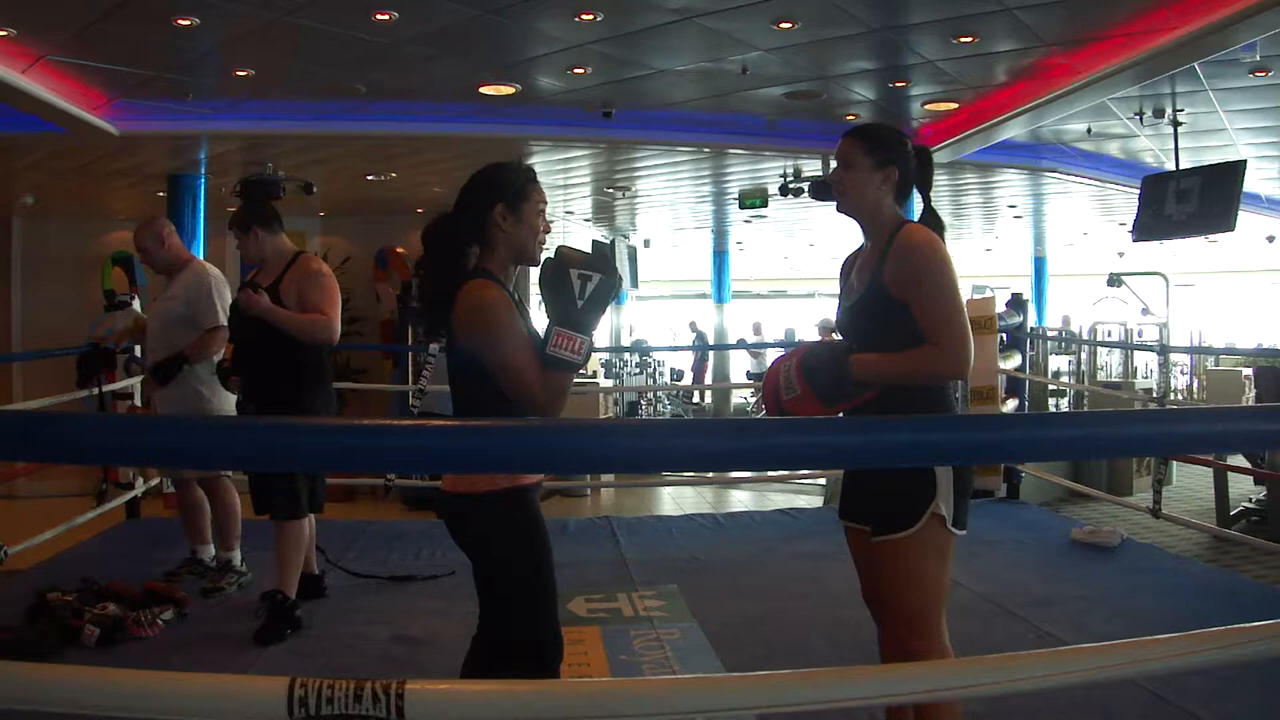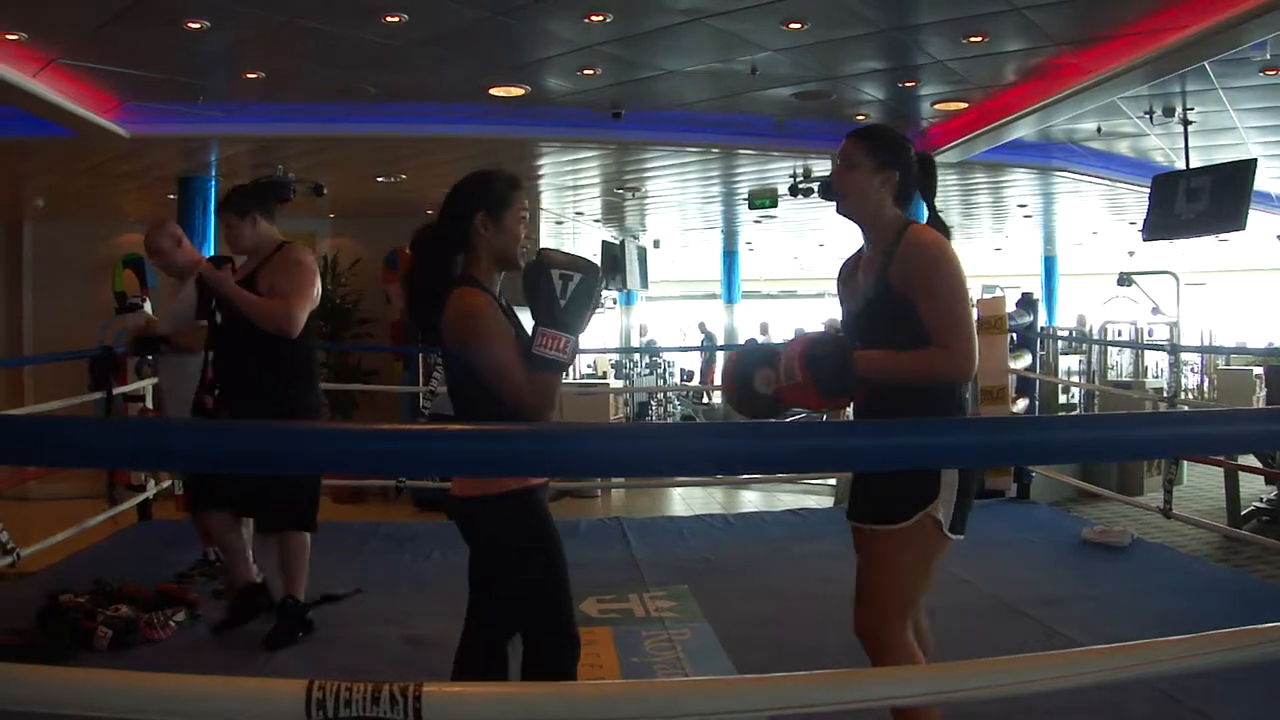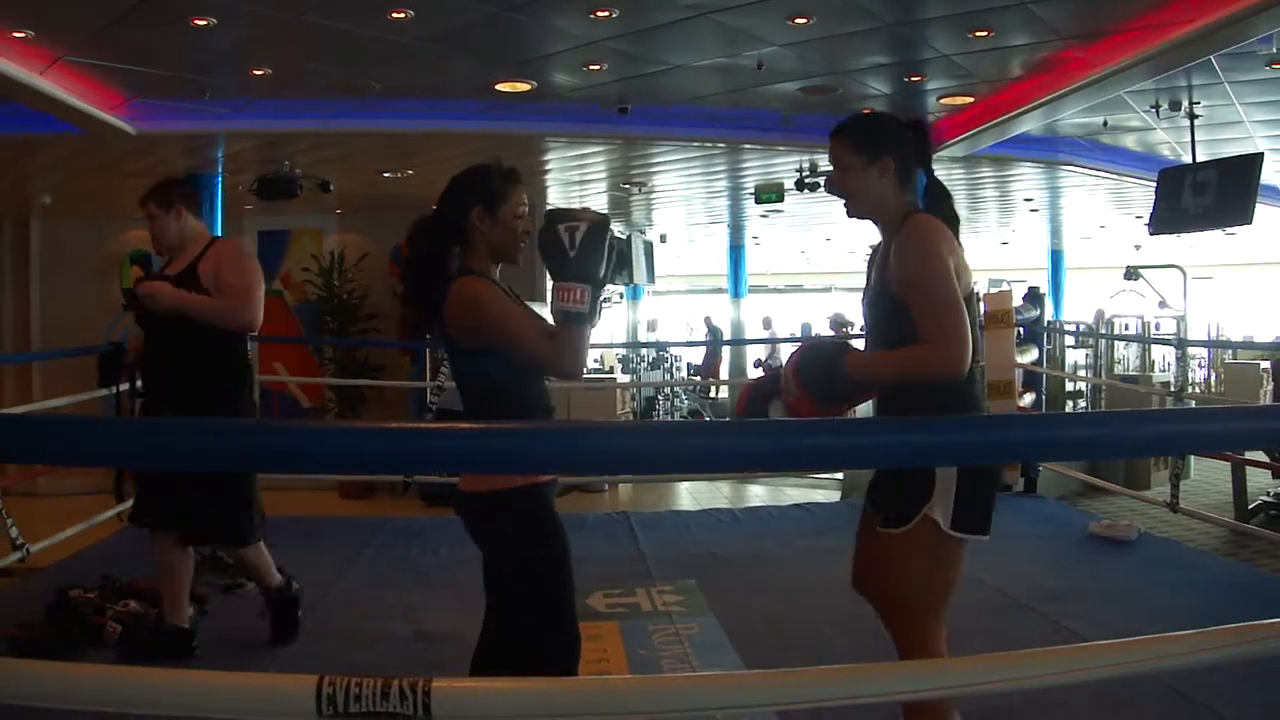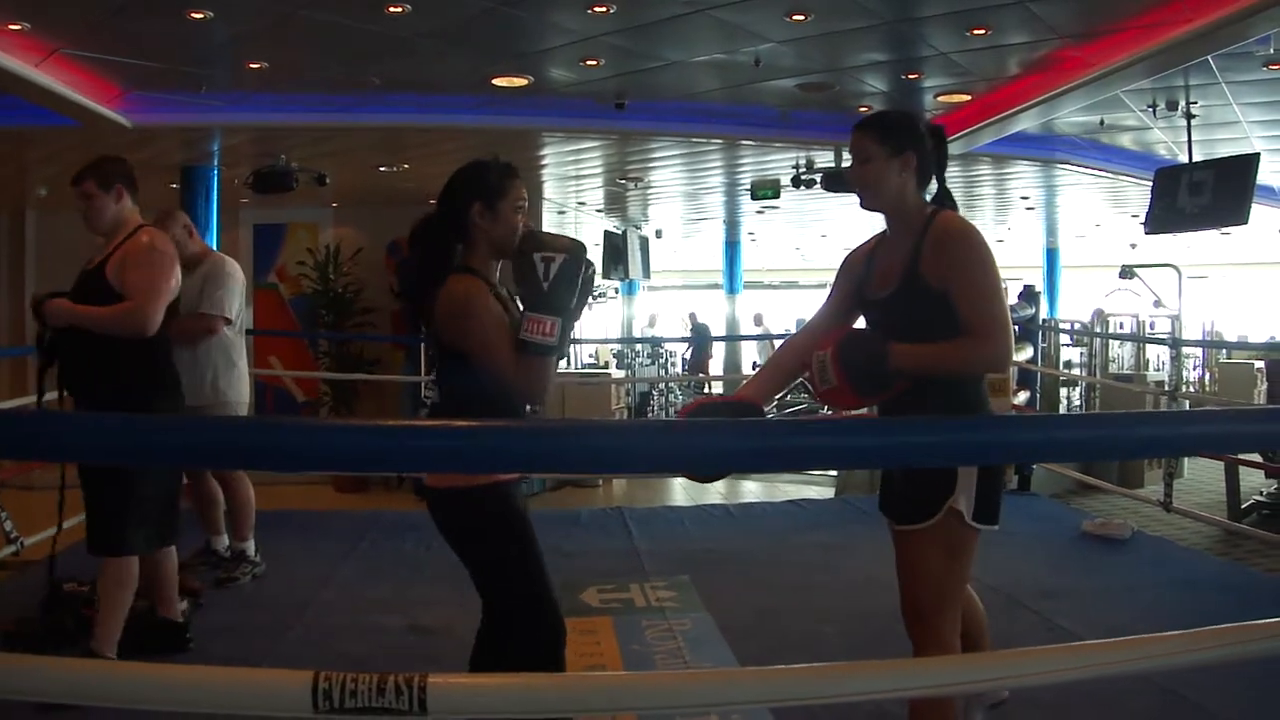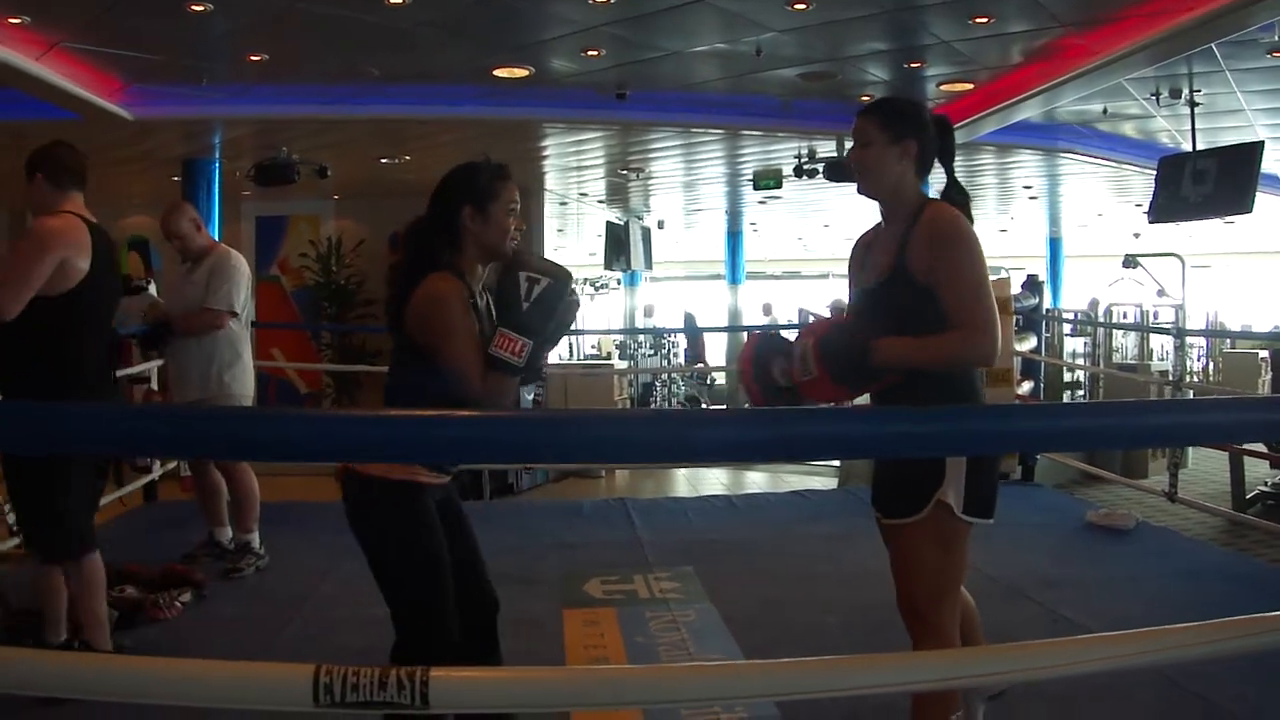
dt=0.5s
person 1, frame 1
left shoulder: (917, 248)
right shoulder: (855, 263)
left elbow: (955, 358)
left wrist: (850, 367)
right wrist: (819, 376)
left hip: (920, 458)
left knee: (919, 632)
right knee: (887, 617)
person 1, frame 2
left shoulder: (923, 249)
right shoulder: (853, 267)
left elbow: (959, 361)
left wrist: (856, 364)
right wrist: (795, 381)
left hip: (930, 457)
left knee: (881, 626)
right knee: (897, 620)
person 1, frame 3
left shoulder: (921, 240)
right shoulder: (886, 252)
left elbow: (949, 357)
left wrist: (848, 366)
left knee: (912, 621)
right knee: (874, 583)
person 1, frame 4
left shoulder: (953, 239)
right shoulder: (866, 259)
left elbow: (995, 350)
right elbow: (810, 341)
left wrist: (887, 357)
right wrist: (744, 401)
left knee: (928, 616)
right knee: (943, 592)
person 1, frame 5
left shoulder: (941, 230)
right shoulder: (868, 246)
left elbow: (982, 343)
left wrist: (870, 352)
left knee: (924, 607)
right knee: (934, 592)
person 2, frame 1
left shoulder: (491, 293)
right shoulder: (485, 299)
left elbow: (529, 385)
right elbow: (544, 400)
left wrist: (574, 319)
right wrist: (575, 321)
left hip: (490, 490)
right hip: (496, 496)
left knee: (504, 631)
right knee: (534, 644)
person 2, frame 2
left shoulder: (481, 300)
right shoulder: (472, 306)
left elbow: (521, 388)
right elbow: (535, 403)
left wrist: (562, 322)
right wrist: (559, 323)
left hip: (492, 493)
right hip: (506, 497)
left knee: (490, 628)
right knee: (553, 642)
person 2, frame 3
left shoulder: (481, 292)
right shoulder: (472, 295)
left elbow: (545, 355)
right elbow: (569, 361)
left wrist: (583, 281)
right wrist: (579, 279)
left hip: (505, 488)
right hip: (512, 492)
left knee: (510, 628)
right knee: (552, 641)
person 2, frame 4
left shoulder: (485, 289)
right shoulder: (464, 293)
left elbow: (520, 376)
right elbow: (528, 387)
left wrist: (561, 306)
right wrist: (550, 307)
left hip: (484, 482)
right hip: (474, 489)
left knee: (510, 621)
right knee: (539, 632)
person 2, frame 5
left shoulder: (470, 293)
right shoulder: (442, 294)
left elbow: (490, 394)
right elbow: (485, 404)
left wrist: (535, 331)
right wrist: (520, 323)
left hip: (425, 483)
right hip: (389, 487)
left knee: (477, 613)
right knee: (430, 636)
person 3, frame 1
left shoulder: (310, 271)
right shoulder: (257, 275)
left elbow: (329, 330)
left wrist: (267, 310)
right wrist: (233, 364)
left hip: (300, 403)
right hip: (264, 403)
left knee: (291, 501)
right knee: (287, 498)
left ankle: (284, 603)
right ankle: (309, 577)
person 3, frame 2
left shoulder: (295, 262)
right shoulder: (244, 265)
left elbow: (288, 323)
left wrist: (224, 287)
right wrist: (214, 389)
left hip: (286, 408)
right hip: (239, 406)
left knee: (286, 513)
right knee: (214, 500)
left ankle: (295, 607)
right ankle: (248, 589)
person 3, frame 3
left shoulder: (227, 255)
right shoulder: (165, 266)
left elbow: (248, 315)
left wrist: (173, 298)
right wrist: (138, 352)
left hip: (216, 412)
right hip: (162, 411)
left knee: (227, 522)
right knee: (167, 521)
left ankle: (279, 591)
right ankle: (174, 629)
person 3, frame 4
left shoulder: (149, 248)
right shoulder: (108, 251)
left elbow: (144, 320)
left wrist: (71, 313)
right wrist: (60, 316)
left hip: (138, 411)
right hip: (106, 409)
left knee: (118, 535)
right knee: (147, 527)
left ankle: (103, 657)
right ankle: (170, 622)
person 3, frame 5
left shoulder: (49, 231)
right shoulder: (98, 239)
left hip: (49, 405)
right hip: (85, 399)
left knee: (61, 539)
right knee: (55, 530)
left ankle: (98, 649)
right ankle: (56, 640)
person 4, frame 1
left shoulder: (205, 277)
right shoulder: (172, 281)
left elbow: (218, 334)
left wrist: (178, 363)
right wrist: (124, 335)
left hip: (204, 403)
right hip: (173, 404)
left knee: (214, 478)
right knee: (183, 478)
left ankle: (233, 563)
right ankle: (203, 556)
person 4, frame 2
right shoulder: (171, 285)
left elbow: (208, 335)
left wrist: (159, 341)
right wrist: (147, 333)
right hip: (181, 405)
right knee: (193, 480)
right ankle: (213, 556)
person 4, frame 3
left shoulder: (216, 278)
right shoulder: (180, 280)
left hip: (221, 403)
right hip: (189, 395)
left knee: (226, 476)
right knee: (199, 472)
left ankle: (247, 559)
right ankle: (220, 554)
person 4, frame 4
left shoulder: (223, 269)
right shoulder: (178, 276)
left elbow: (210, 324)
right elbow: (171, 327)
left wrist: (162, 329)
left hip: (220, 393)
right hip: (185, 393)
left knee: (226, 468)
right knee: (195, 469)
left ankle: (247, 552)
right ankle: (217, 546)
person 4, frame 5
left shoulder: (228, 262)
right shoulder: (184, 272)
left elbow: (217, 319)
right elbow: (171, 318)
left wrist: (166, 324)
right wrist: (155, 317)
left hip: (224, 384)
right hip: (188, 385)
left knee: (230, 461)
right knee: (199, 462)
left ankle: (250, 545)
right ankle: (220, 538)
